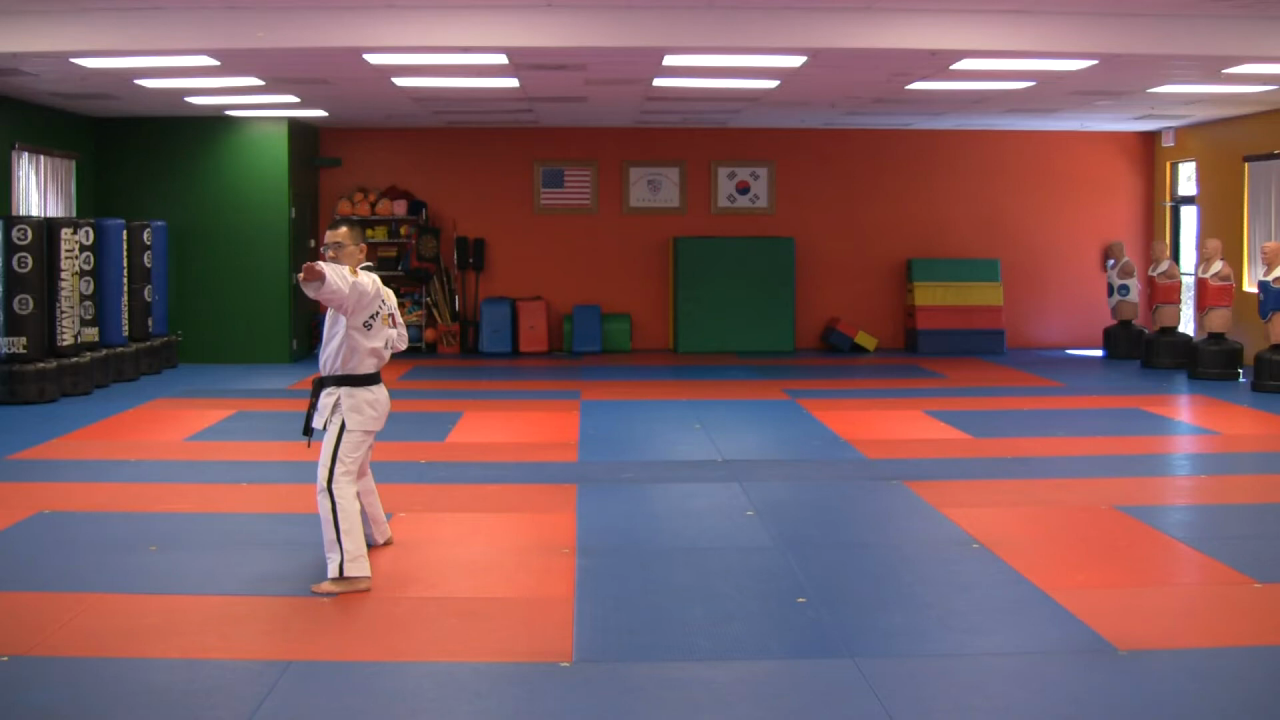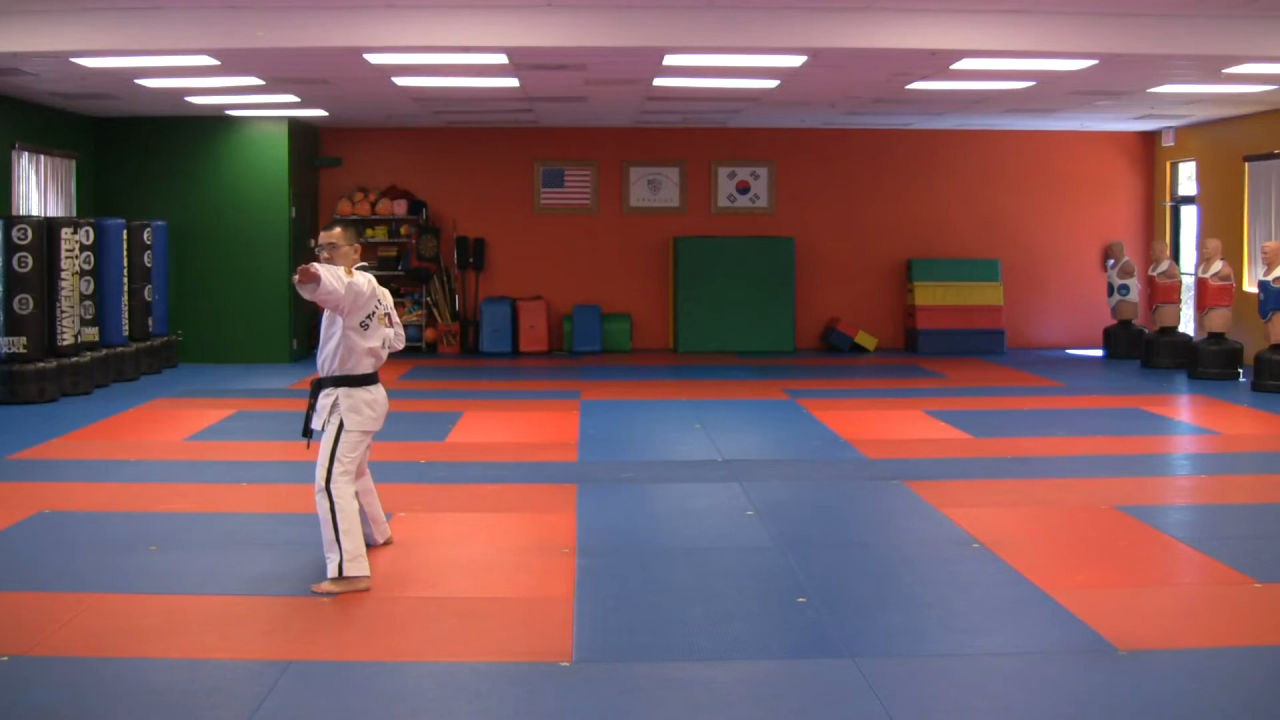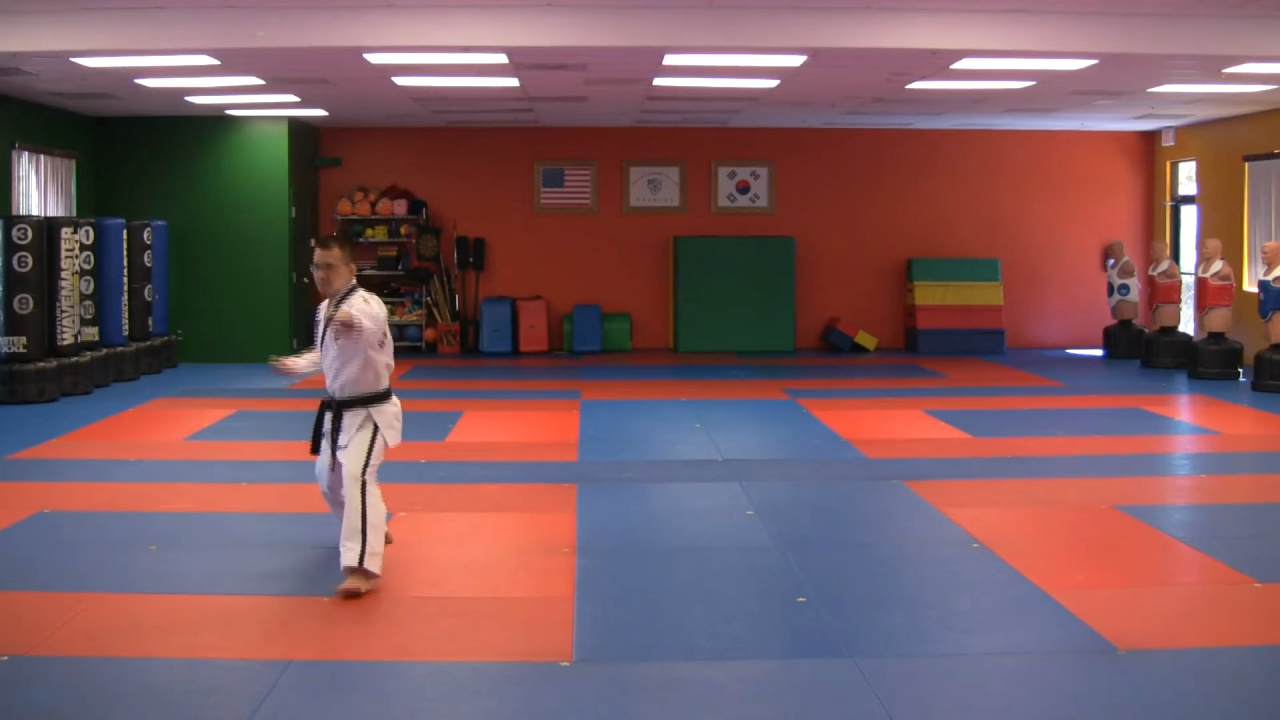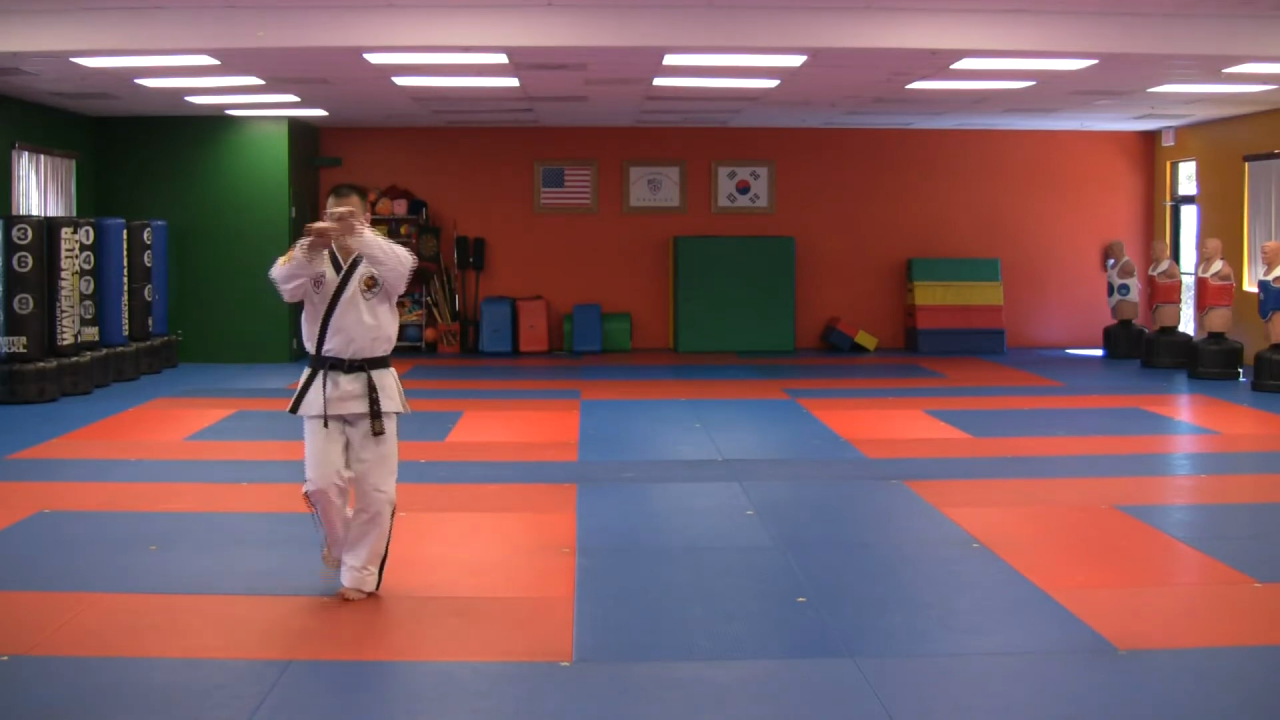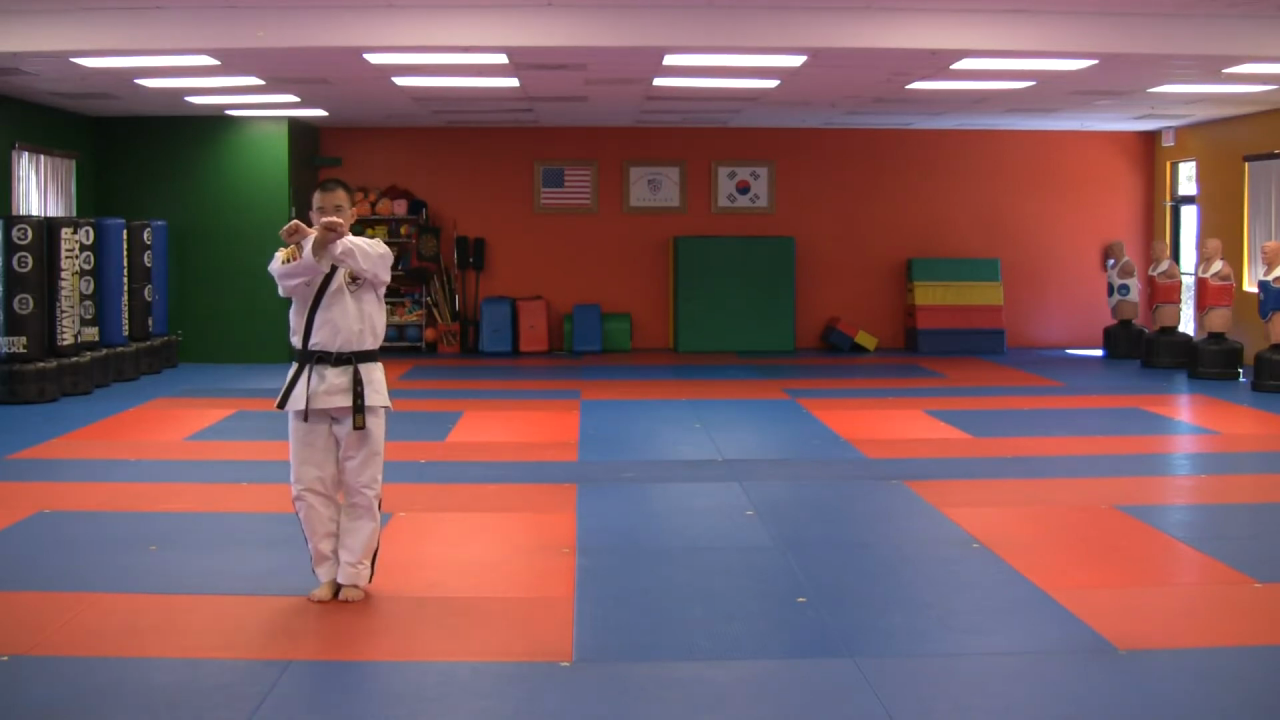
dt=1s
person 1, frame 1
left shoulder: (362, 284)
right shoulder: (380, 291)
left elbow: (340, 284)
right elbow: (398, 339)
left wrist: (318, 276)
right wrist: (366, 338)
left hip: (351, 398)
right hip: (364, 391)
left knee: (334, 480)
right knee: (354, 470)
left ankle: (350, 572)
right ankle: (376, 533)
person 1, frame 2
left shoulder: (358, 284)
right shoulder: (375, 291)
left elbow: (336, 284)
right elbow: (395, 338)
left wrist: (314, 278)
right wrist: (362, 339)
left hip: (349, 398)
right hip: (361, 393)
left knee: (332, 480)
right knee: (353, 470)
left ankle: (350, 572)
right ankle: (376, 533)
person 1, frame 3
left shoulder: (366, 304)
right shoulder: (328, 308)
left elbow: (365, 325)
left wrist: (351, 324)
right wrist: (296, 364)
left hip: (369, 414)
right hip: (340, 413)
left knee: (355, 478)
right knee: (330, 479)
left ankle: (362, 569)
right ankle: (374, 530)
person 1, frame 4
left shoulder: (379, 261)
right shoulder: (313, 263)
left elbow: (400, 266)
right elbow: (287, 281)
left wrist: (356, 234)
right wrist: (311, 245)
left hip: (372, 387)
right hip: (323, 387)
left knee: (376, 490)
right knee: (322, 483)
left ankle: (360, 575)
right ankle: (339, 547)
person 1, frame 5
left shoulder: (373, 254)
right shoulder: (297, 254)
left elbow: (364, 259)
right elbow: (285, 273)
left wrist: (327, 240)
right wrist: (316, 243)
left hip: (360, 381)
right hip: (310, 381)
left knee: (362, 485)
right knee: (310, 485)
left ankle: (353, 574)
right ankle: (328, 573)
